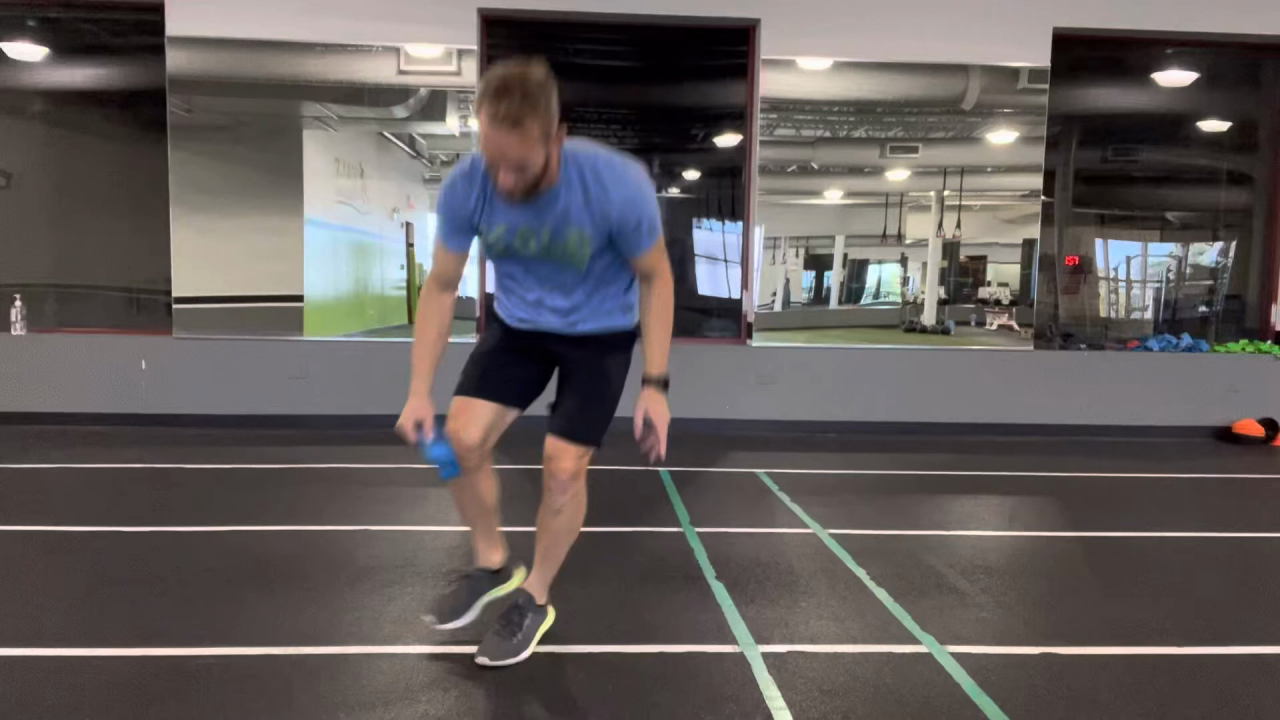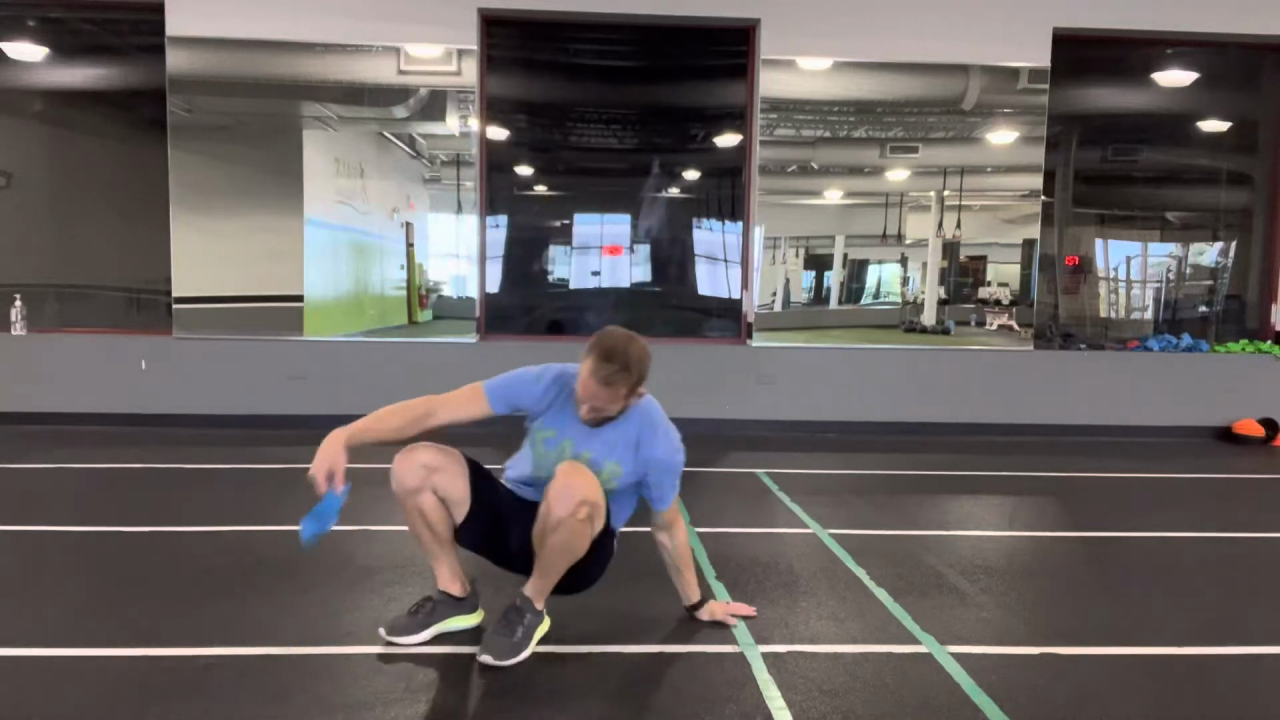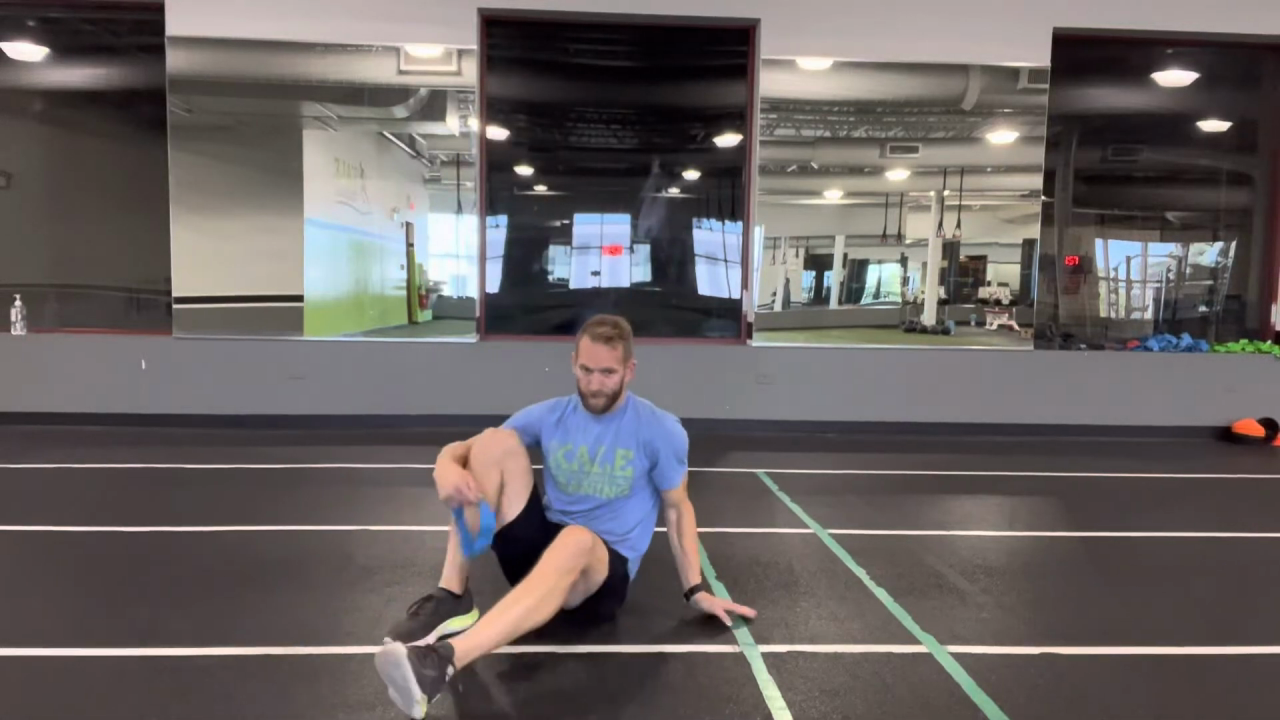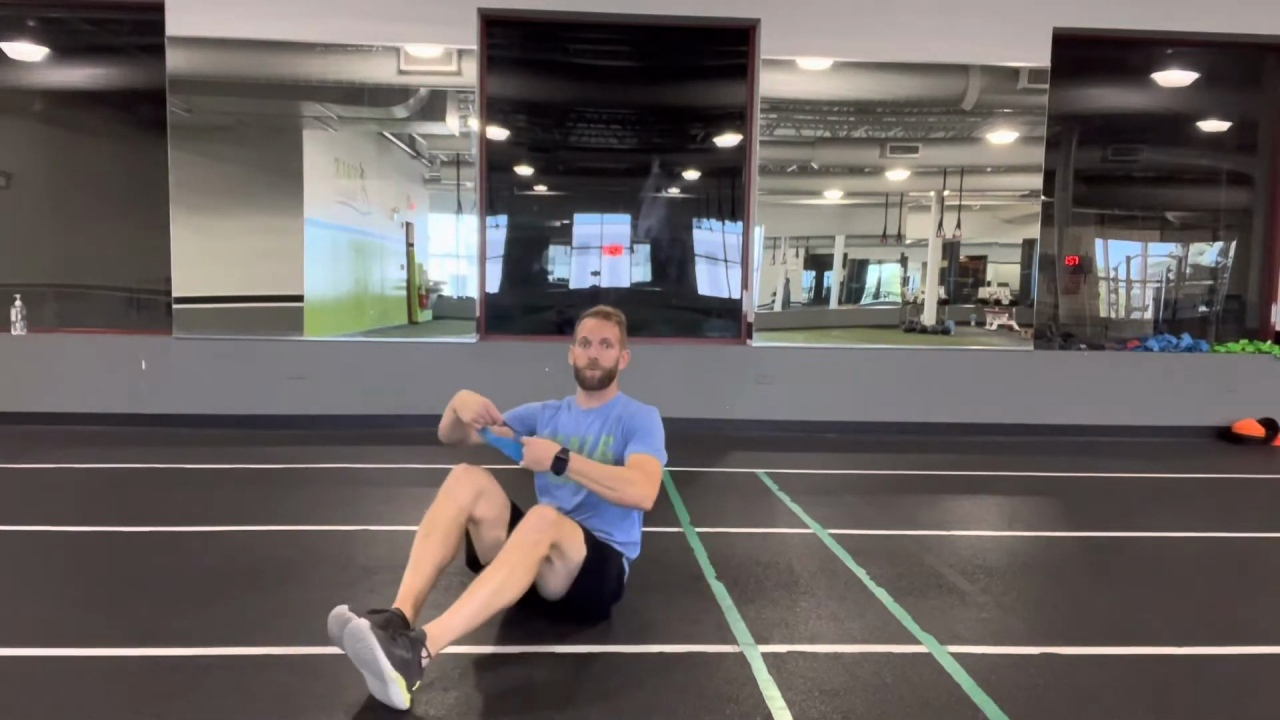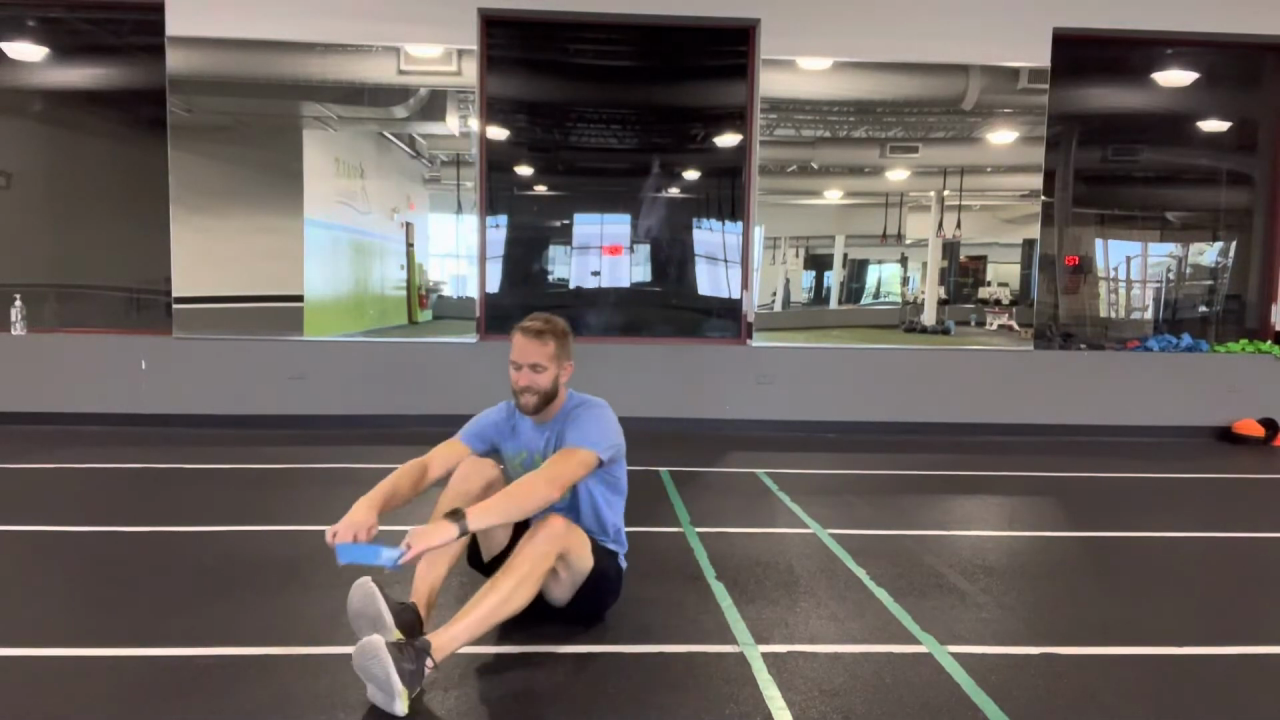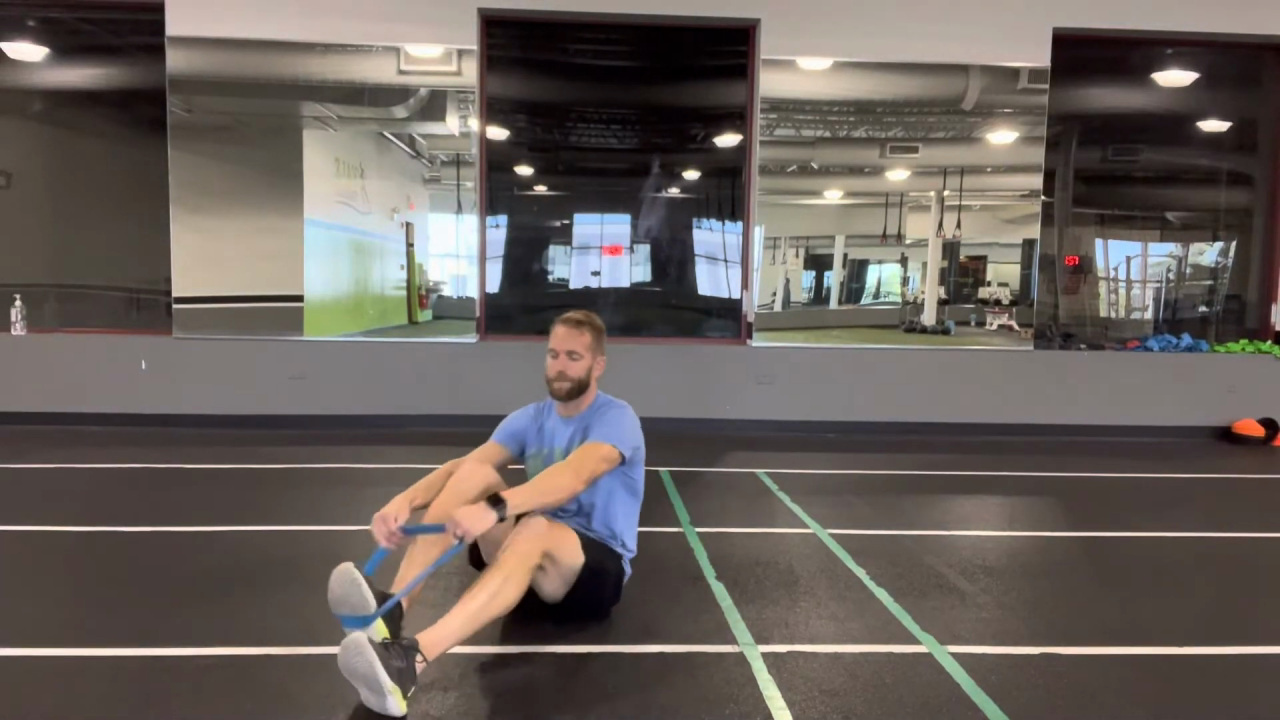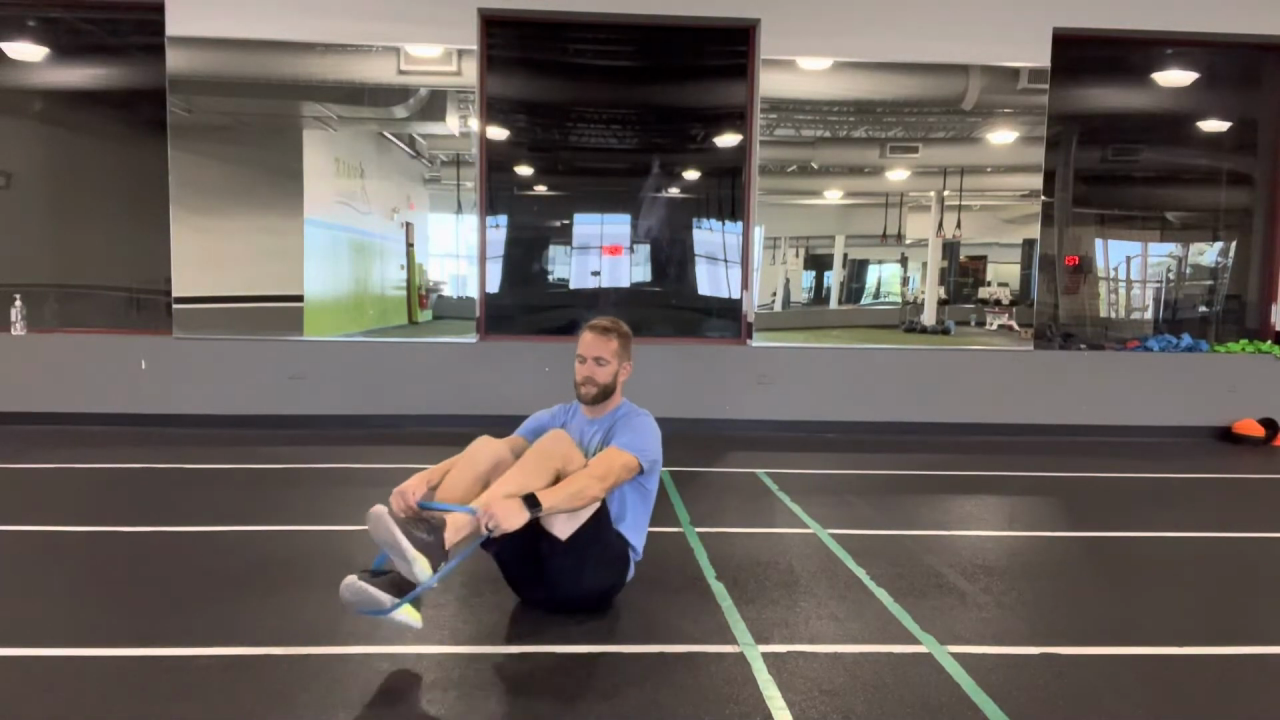
dt=0.7s
person 1, frame 1
left shoulder: (616, 182)
right shoulder: (467, 184)
left elbow: (655, 279)
right elbow: (440, 288)
left wrist: (654, 383)
right wrist: (419, 392)
left hip: (601, 330)
right hip: (518, 321)
left knee: (563, 465)
right knee: (463, 438)
left ankle: (533, 598)
right ankle: (491, 563)
person 1, frame 2
left shoulder: (656, 442)
right shoulder: (546, 383)
left elbow: (667, 526)
right elbow: (434, 409)
left wrist: (697, 603)
right wrist: (343, 438)
left hip: (581, 540)
right hip: (514, 510)
left knee: (572, 483)
right knee: (413, 465)
left ankle: (531, 606)
right ankle: (455, 596)
person 1, frame 3
left shoulder: (659, 430)
right shoulder: (550, 415)
left elbow: (678, 507)
right elbow: (464, 450)
left wrist: (693, 589)
right wrist: (447, 469)
left hip: (603, 572)
right hip: (536, 548)
left knee: (575, 539)
right knee: (500, 446)
left ankle: (444, 662)
right ankle: (450, 597)
person 1, frame 4
left shoulder: (640, 419)
right shoulder: (546, 414)
left elbow: (642, 493)
right elbow: (452, 436)
left wrist: (560, 460)
right wrist: (460, 403)
left hip: (599, 568)
right hip: (534, 556)
left knee: (544, 519)
right knee: (468, 479)
left ankle: (418, 650)
right ankle: (399, 617)
person 1, frame 5
left shoulder: (593, 418)
right shoulder: (502, 418)
left elbow: (550, 485)
right elbow: (429, 466)
left wrist: (456, 524)
right wrist: (371, 501)
left hip: (589, 571)
right hip: (526, 555)
left knee: (554, 528)
right knee: (476, 468)
left ankle: (423, 656)
right ankle: (414, 614)
person 1, frame 6
left shoulder: (616, 418)
right shoulder: (530, 418)
left elbow: (573, 477)
right elbow: (464, 466)
left wrist: (494, 509)
right wrist: (405, 500)
left hip: (596, 568)
right hip: (525, 558)
left knee: (537, 530)
right knee: (475, 473)
left ankle: (412, 658)
right ankle: (393, 608)
person 1, frame 7
left shoulder: (638, 427)
right shoulder: (553, 419)
left elbow: (597, 482)
right elbow: (480, 458)
left wrist: (526, 505)
right wrist: (425, 479)
left hip: (596, 568)
right hip: (535, 562)
left knee: (556, 444)
right knee: (487, 449)
left ankle: (438, 544)
right ankle: (400, 582)
